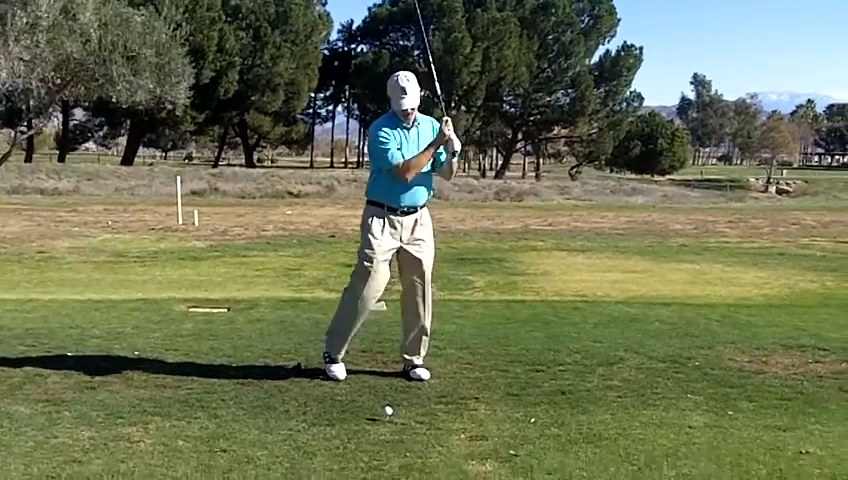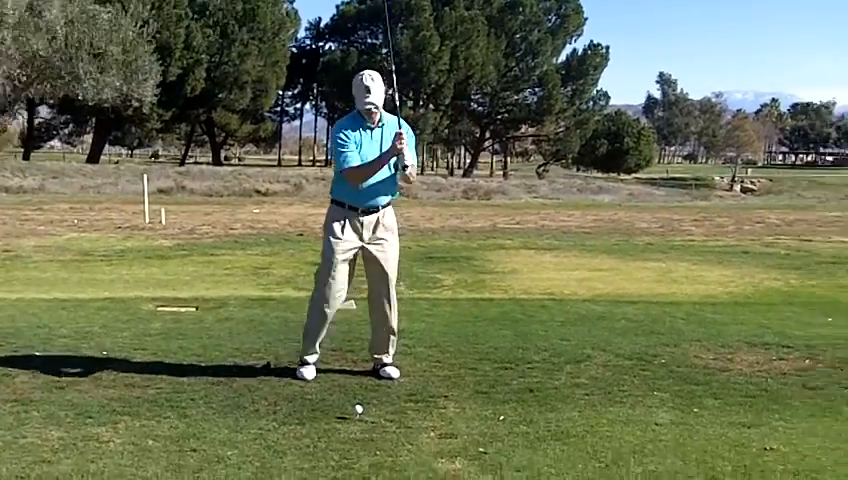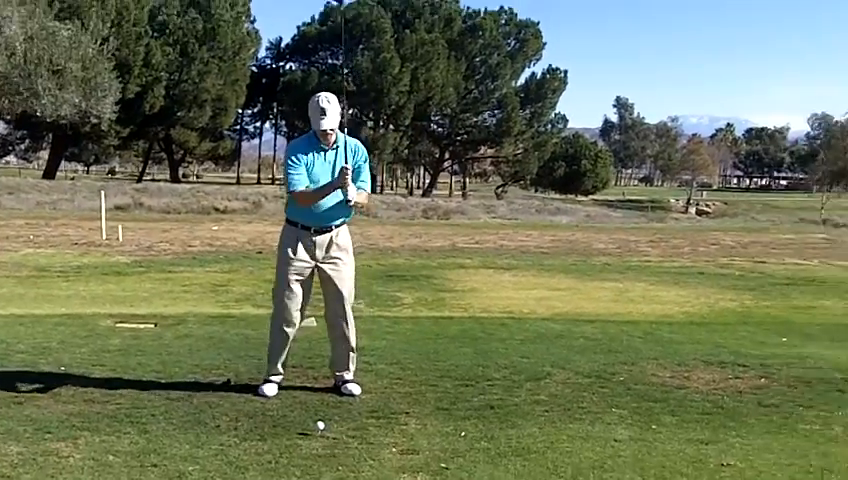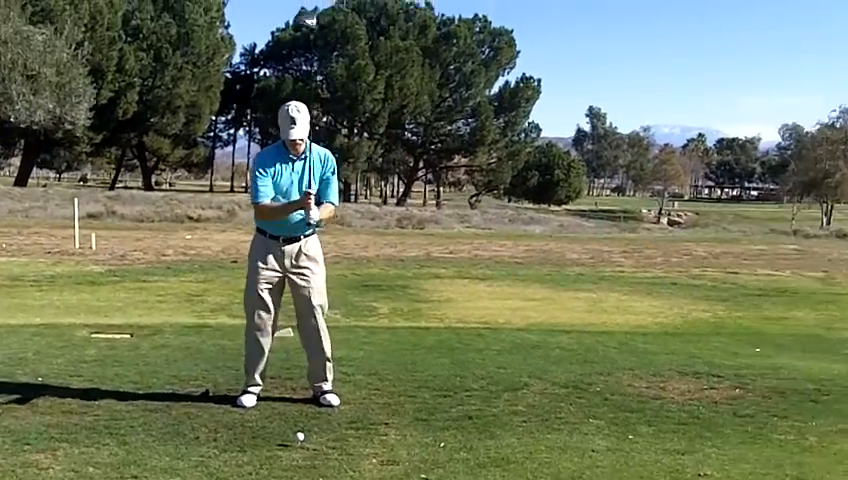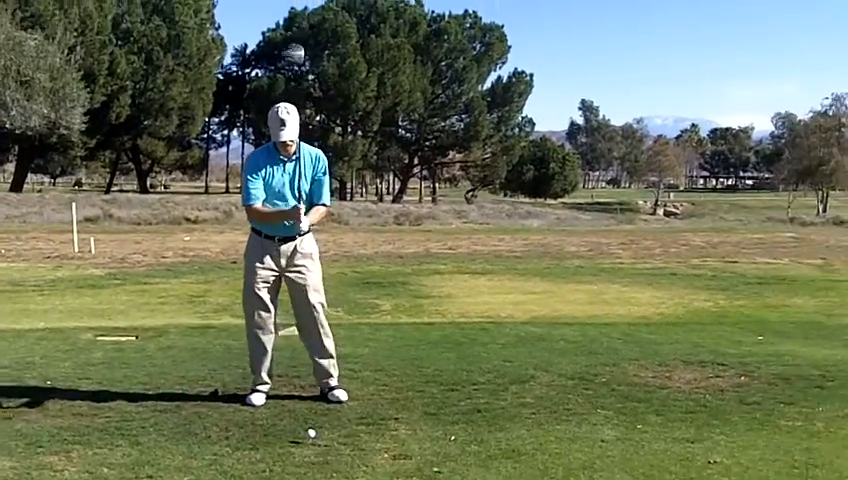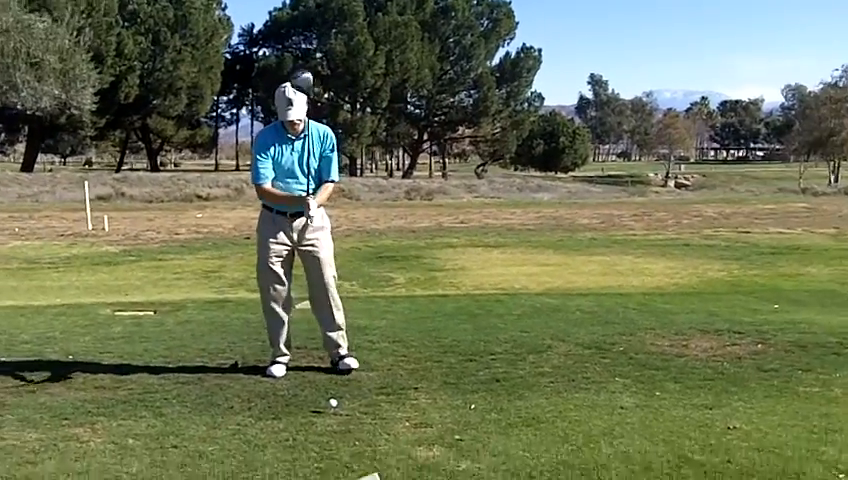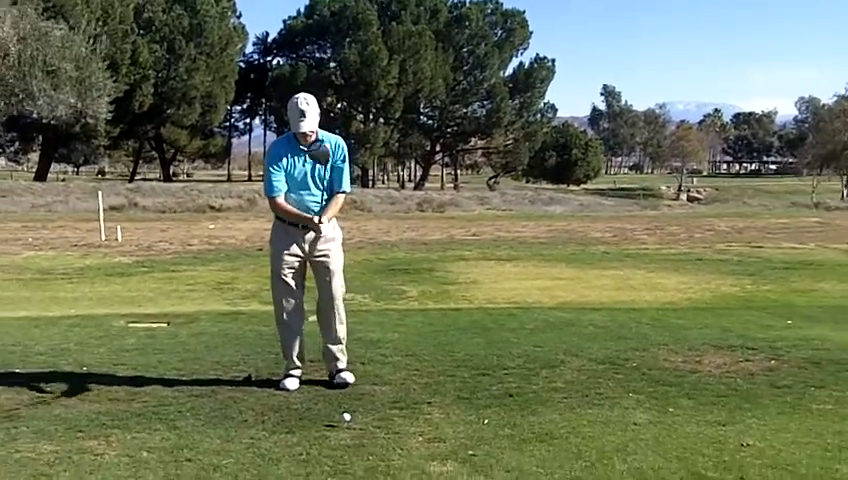
dt=0.1s
person 1, frame 1
left shoulder: (432, 125)
right shoulder: (381, 130)
left elbow: (447, 174)
right elbow: (403, 173)
left wrist: (453, 151)
right wrist: (435, 143)
left hip: (418, 219)
right hip: (382, 218)
left knee: (419, 292)
right knee: (366, 286)
left ankle: (413, 359)
right ankle: (333, 352)
person 1, frame 2
left shoulder: (400, 127)
right shoulder: (344, 129)
left elbow: (410, 177)
right elbow: (351, 176)
left wrist: (405, 165)
right wrist: (384, 158)
left hip: (381, 218)
right hip: (343, 217)
left knee: (384, 290)
right knee: (329, 289)
left ankle: (383, 357)
right ankle: (309, 355)
person 1, frame 3
left shoulder: (355, 149)
right shoulder: (297, 150)
left elbow: (363, 198)
right elbow: (298, 198)
left wrist: (354, 194)
right wrist: (333, 186)
left hip: (336, 238)
right hip: (298, 237)
left knee: (341, 308)
right knee: (287, 309)
left ankle: (344, 374)
right ankle: (273, 373)
person 1, frame 4
left shoulder: (325, 159)
right shoulder: (264, 159)
left elbow: (330, 207)
right elbow: (260, 208)
left wrist: (318, 213)
right wrist: (295, 206)
left hip: (305, 247)
right hip: (267, 247)
left knee: (314, 315)
right knee: (260, 318)
left ankle: (322, 385)
right ankle: (253, 384)
person 1, frame 5
left shoulder: (317, 158)
right shoulder: (256, 160)
left elbow: (321, 205)
right elbow: (252, 211)
left wrist: (306, 219)
right wrist: (287, 215)
left hip: (301, 245)
right hip: (263, 246)
left knee: (312, 312)
right knee: (260, 317)
left ankle: (328, 380)
right ankle: (261, 383)
person 1, frame 6
left shoulder: (325, 135)
right shoulder: (265, 139)
left elbow: (329, 183)
right elbow: (262, 189)
left wrist: (313, 204)
right wrist: (295, 199)
left hip: (314, 220)
right hip: (275, 221)
left knee: (325, 284)
right knee: (274, 290)
left ankle: (338, 350)
right ankle: (280, 354)
person 1, frame 7
left shoulder: (336, 146)
right shoulder: (277, 150)
left elbow: (340, 193)
right elbow: (275, 201)
left wrist: (323, 219)
right wrist: (307, 219)
left hip: (326, 232)
right hip: (287, 232)
left knee: (332, 295)
right knee: (287, 302)
left ankle: (338, 364)
right ankle: (293, 367)
